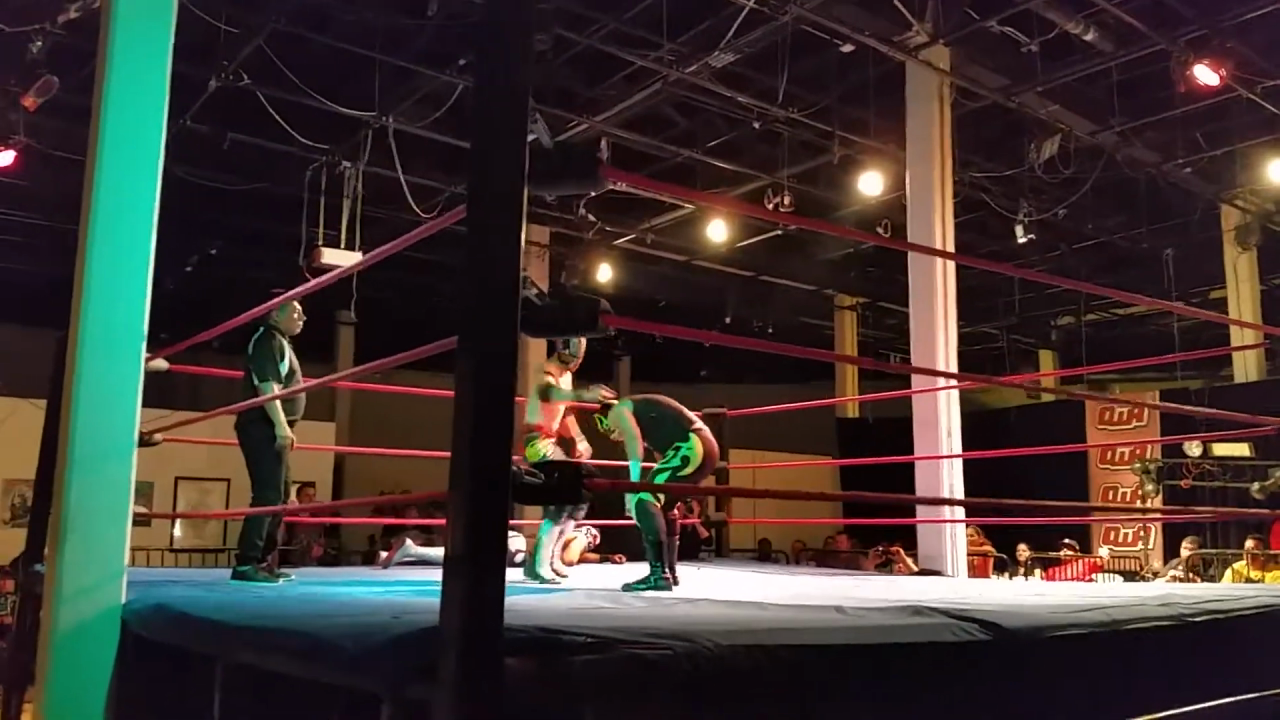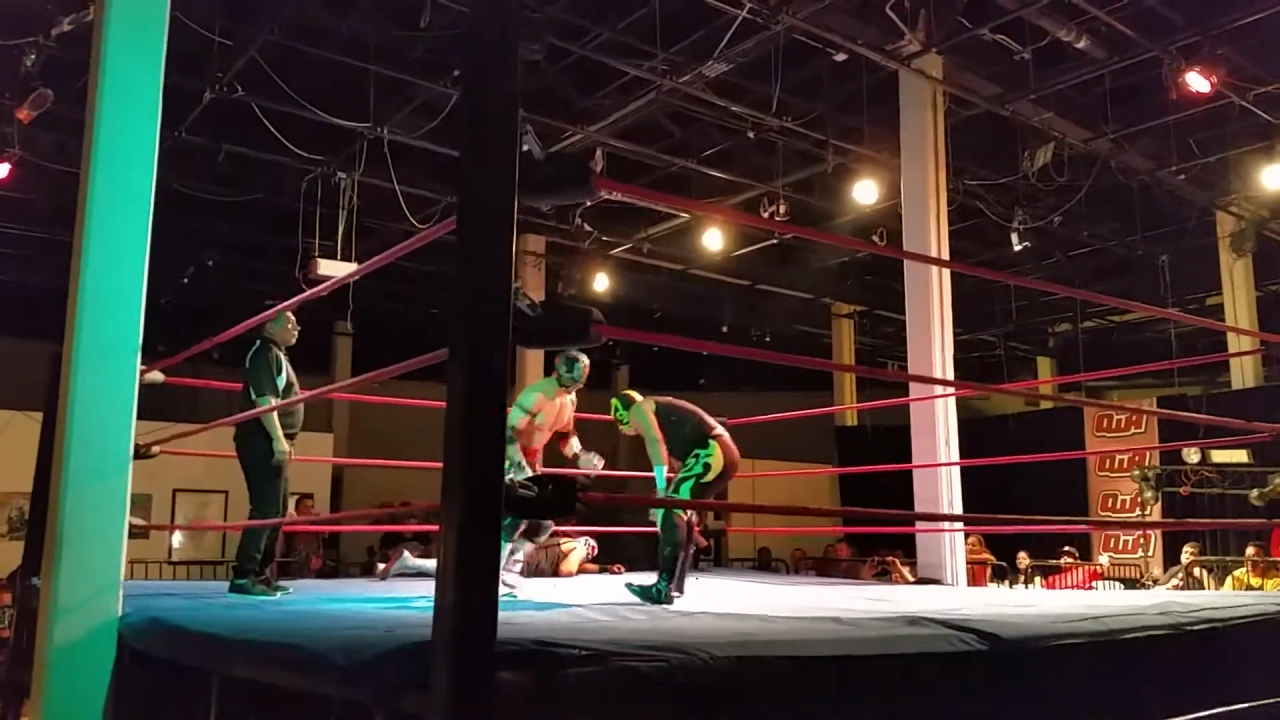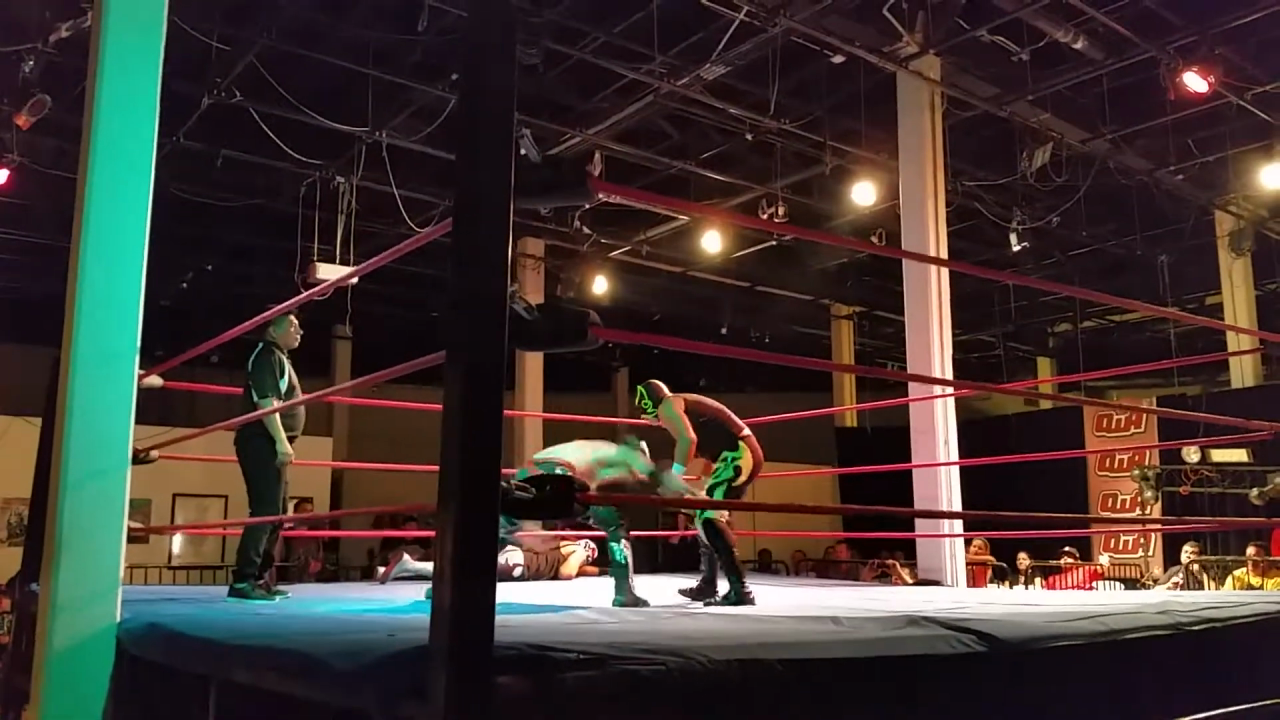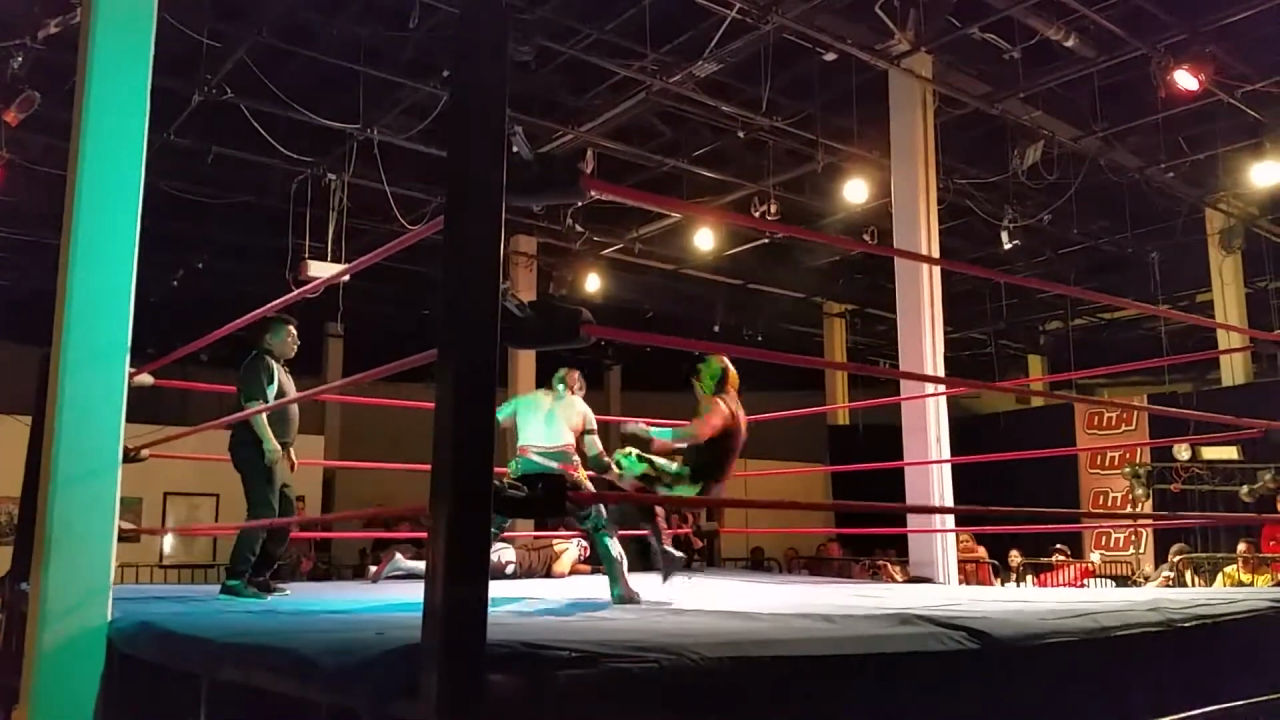
dt=0.5s
person 1, frame 1
left shoulder: (281, 343)
right shoulder: (267, 340)
right elbow: (266, 386)
left wrist: (286, 428)
right wrist: (281, 425)
left hip: (272, 431)
right hip: (264, 429)
left knee: (278, 496)
right knee: (267, 496)
left ankle: (262, 562)
right ankle: (246, 564)
person 1, frame 2
left shoulder: (277, 355)
right shoulder: (264, 353)
right elbow: (264, 400)
left wrist: (283, 442)
right wrist: (278, 440)
left hip: (272, 443)
right hip: (263, 443)
left knee: (276, 509)
right knee: (266, 508)
left ankle: (260, 574)
right ankle: (243, 577)
person 1, frame 3
left shoulder: (279, 358)
right shoulder: (267, 356)
right elbow: (266, 402)
left wrist: (284, 444)
right wrist: (281, 441)
left hip: (270, 446)
right hip: (262, 444)
left knee: (274, 513)
right knee: (265, 512)
left ankle: (258, 578)
right ankle: (242, 581)
person 1, frame 4
left shoulder: (281, 369)
right shoulder: (260, 363)
right elbow: (253, 405)
left wrist: (288, 449)
right wrist: (269, 441)
left hip: (274, 453)
right hip: (256, 450)
left knee: (285, 513)
right knee: (264, 512)
left ankle: (258, 576)
right ankle: (235, 579)
person 2, frame 1
left shoulder: (566, 533)
right shoulder: (580, 537)
left elbow: (579, 555)
right elbow: (568, 559)
left wrist: (606, 557)
left hip: (514, 541)
right hip: (517, 547)
left ankle: (410, 550)
right ankle: (411, 549)
person 2, frame 2
left shoulder: (564, 543)
right shoulder: (579, 547)
left elbow: (577, 566)
right elbow: (566, 570)
left wrist: (605, 568)
left ankle: (410, 561)
right ankle: (409, 562)
person 2, frame 3
left shoulder: (564, 546)
right shoulder: (579, 550)
left elbow: (576, 567)
right elbow: (565, 573)
left wrist: (600, 571)
left hip: (511, 555)
right hip: (515, 561)
left ankle: (410, 563)
right ankle: (409, 564)
person 2, frame 4
left shoulder: (556, 546)
right shoulder: (571, 548)
left elbow: (568, 566)
right elbow: (558, 571)
left wrist: (595, 569)
left hip: (502, 553)
right hip: (507, 559)
left ankle: (402, 563)
right ankle: (400, 563)
person 3, frame 1
left shoulder: (566, 375)
right shoulder: (549, 370)
right elbow: (545, 393)
left wrist: (579, 440)
right wrist: (583, 393)
left hip: (549, 441)
right hip: (537, 440)
left ankle: (551, 558)
right ankle: (538, 564)
person 3, frame 2
left shoulder: (569, 399)
right shoulder: (536, 393)
left elbow: (566, 434)
right elbow: (510, 433)
left wrist: (580, 457)
right wrist: (521, 469)
left hip: (531, 461)
right hip: (514, 460)
left knee: (542, 522)
right knee: (518, 516)
left ankle: (509, 566)
person 3, frame 3
right shoulder: (619, 453)
right elbow: (657, 477)
left hip: (526, 476)
right hip: (555, 476)
left knee: (502, 532)
right knee: (616, 524)
right ankle: (625, 593)
person 3, frame 4
left shoulder: (524, 400)
right shoulder: (581, 407)
right elbow: (597, 460)
left hip: (527, 467)
right hip: (563, 469)
left knee: (492, 526)
right knee: (600, 525)
right ankle: (621, 588)
person 4, frame 1
left shoulder: (617, 411)
right shoulder: (644, 412)
left elbow: (632, 437)
right elbow: (664, 458)
left wrist: (634, 484)
left hip: (692, 446)
right hip: (706, 446)
left knee: (642, 500)
right knee: (663, 503)
left ankle: (659, 574)
right ankle: (669, 571)
person 4, frame 2
left shoulder: (638, 408)
right shoulder: (662, 410)
left elbow: (654, 441)
right elbow: (680, 461)
left wrist: (661, 489)
right wrist: (667, 494)
left hip: (711, 453)
right hip: (725, 453)
left knee: (670, 511)
right knee: (679, 509)
left ankle: (664, 587)
right ankle: (676, 581)
person 4, frame 3
left shoulder: (667, 405)
right shoulder: (686, 405)
left elbow: (687, 440)
right wrist: (705, 490)
left hip: (738, 454)
right hip: (745, 453)
left knee: (708, 516)
right knee: (705, 515)
left ankle: (739, 589)
right ankle: (707, 585)
person 4, frame 4
left shoulder: (718, 406)
right shoulder: (731, 407)
left elbow: (696, 433)
left wrist: (648, 431)
right wrist: (668, 446)
left hip: (694, 484)
right hip: (702, 482)
left knee: (625, 459)
right ankle: (665, 552)
